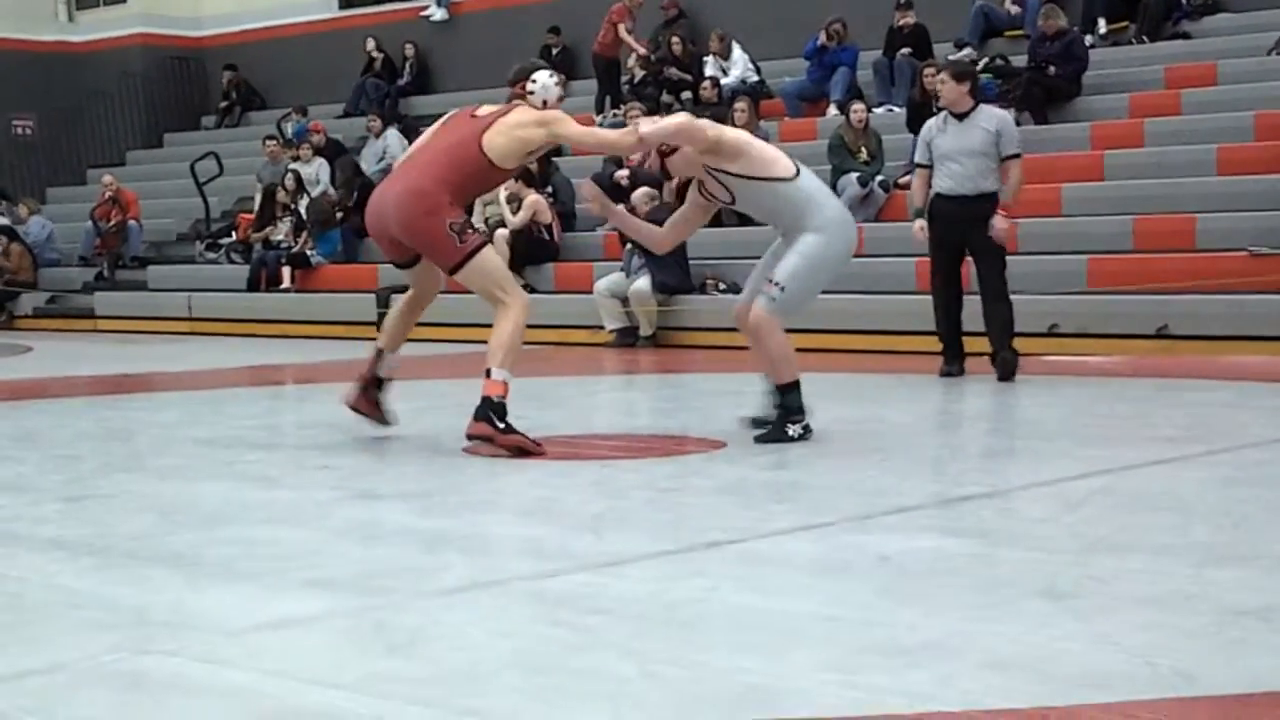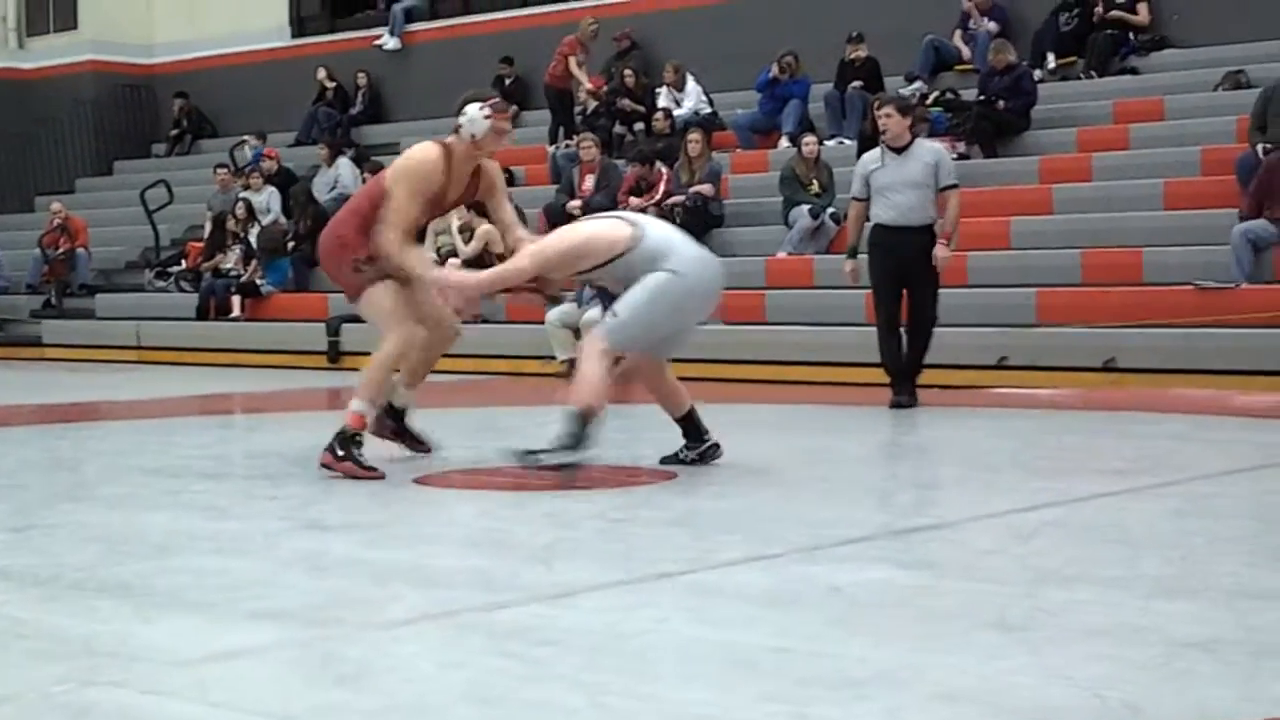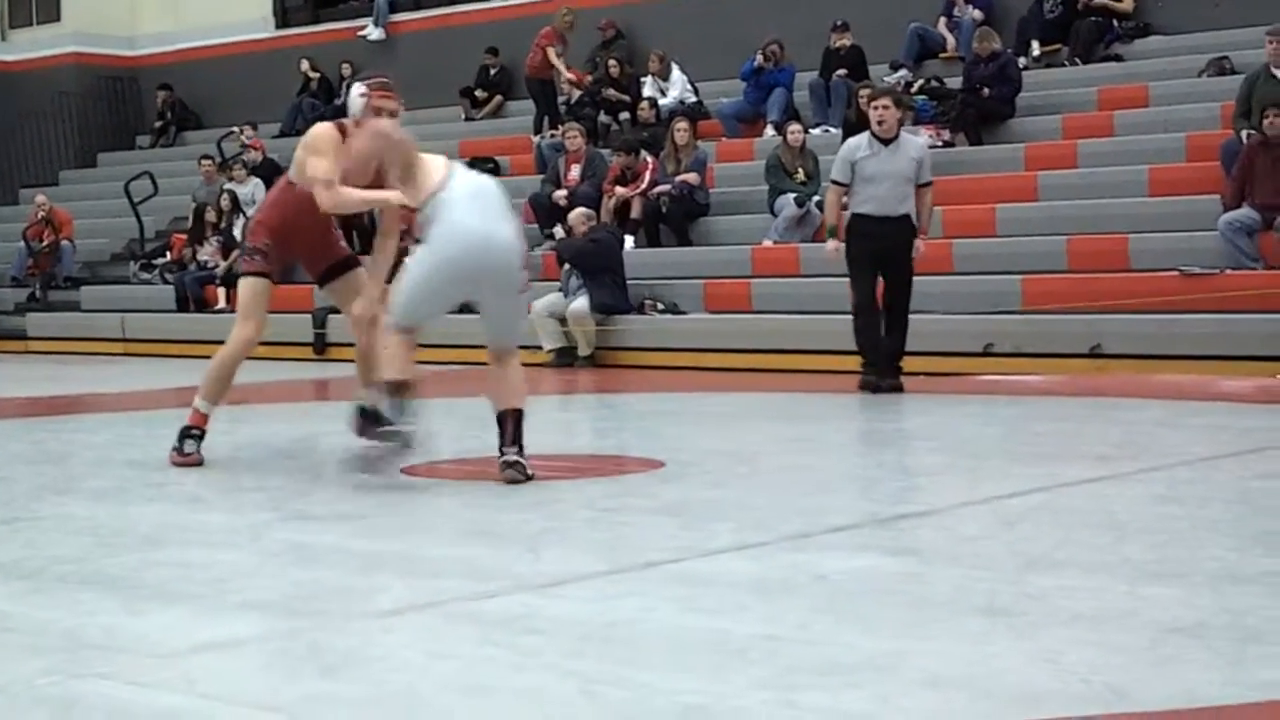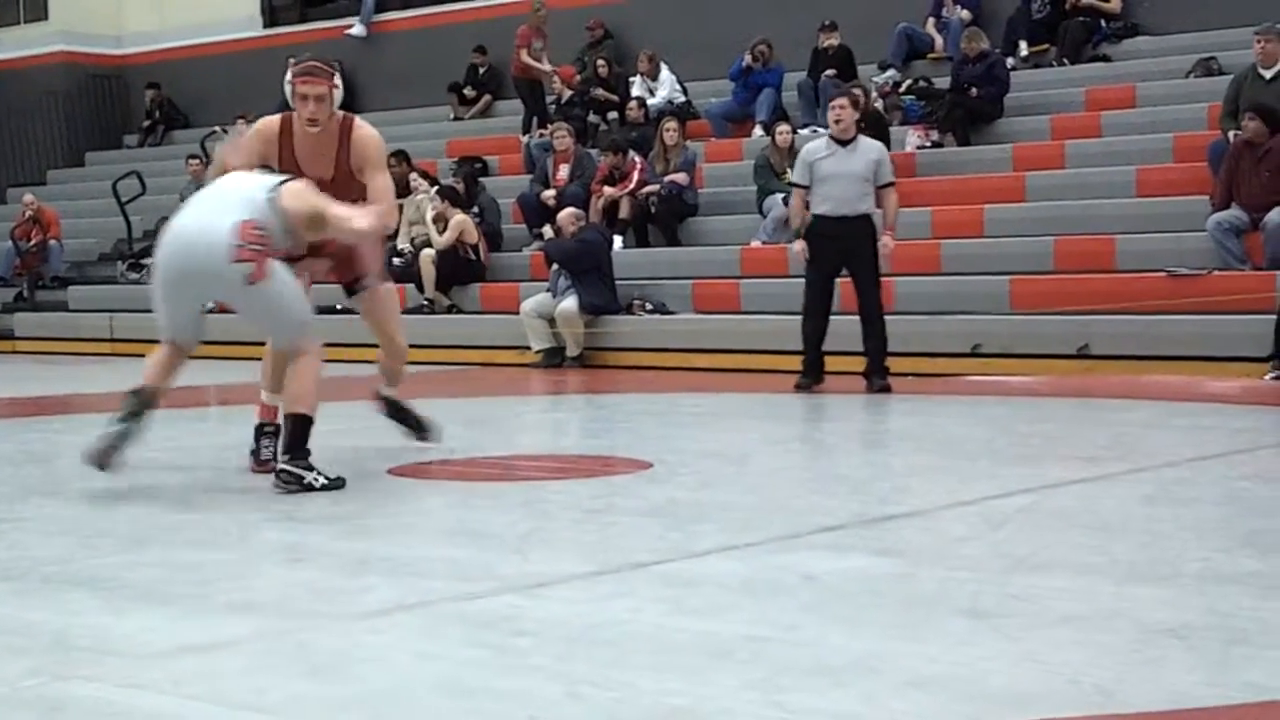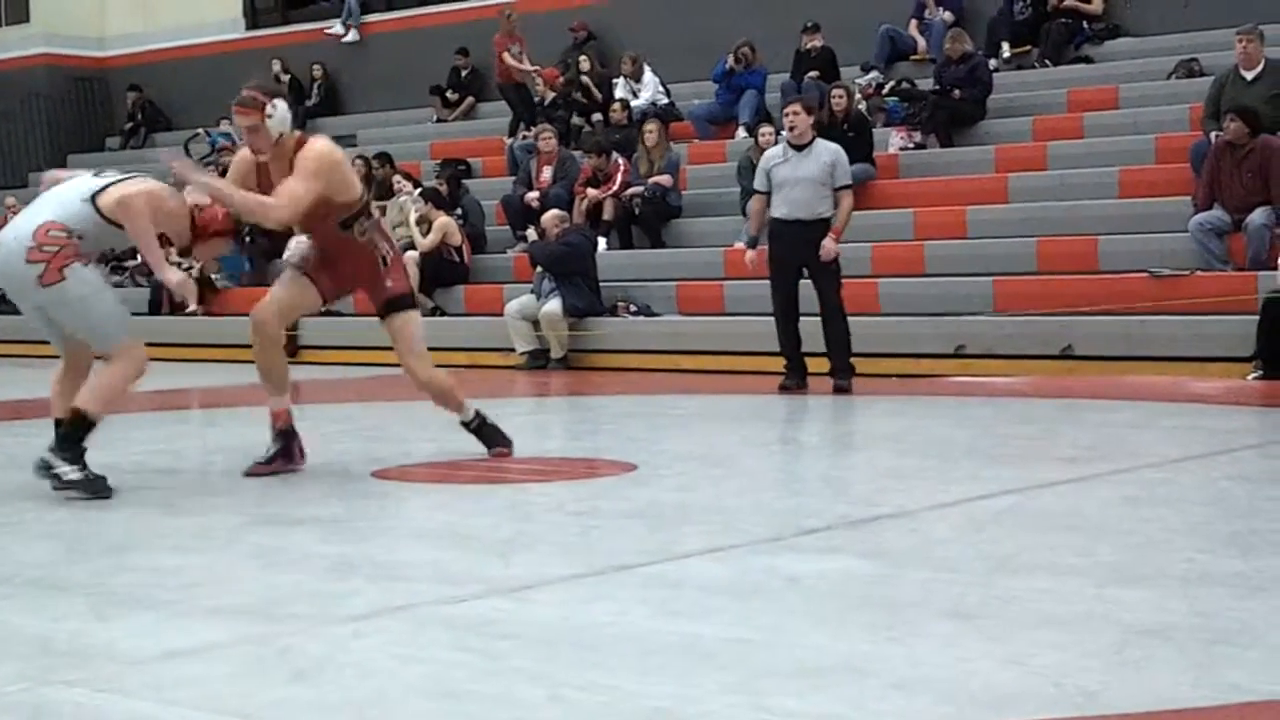
dt=0.5s
person 1, frame 1
left shoulder: (470, 114)
right shoulder: (541, 122)
left elbow: (408, 161)
right elbow: (619, 142)
left hip: (382, 204)
right hip: (426, 208)
left knee: (424, 289)
right knee: (513, 301)
left ankle: (370, 386)
right ankle: (490, 414)
person 1, frame 2
left shoulder: (486, 172)
right shoulder: (428, 161)
left elbow: (514, 232)
right elbow: (390, 240)
right wrist: (433, 288)
left hip: (380, 246)
right hip: (347, 241)
left knee: (446, 329)
right knee: (404, 334)
left ankle: (390, 411)
right ankle: (344, 444)
person 1, frame 3
left shoulder: (391, 153)
right shoulder: (323, 138)
left elbow: (399, 212)
right elbow: (328, 200)
right wrist: (386, 196)
left hip: (319, 235)
right hip: (272, 231)
left knee: (371, 320)
right knee: (245, 337)
left ankle: (368, 411)
right ankle: (193, 429)
person 1, frame 4
left shoulder: (363, 138)
right shoulder: (268, 132)
left elbow: (388, 216)
right elbow: (218, 181)
left hip: (350, 239)
left knee: (393, 341)
left ankle: (392, 398)
right ankle: (266, 429)
person 1, frame 5
left shoulder: (318, 155)
right shoulder: (248, 162)
left elbow: (276, 215)
left wrist: (204, 182)
left hip: (373, 255)
right hip: (327, 256)
left knee: (422, 375)
right knee: (264, 321)
left ankle: (475, 421)
right ankle: (285, 440)
person 2, frame 1
left shoulder: (714, 141)
right shoulder: (704, 190)
left elbow: (680, 125)
right elbow: (662, 241)
left wrist: (644, 129)
right wrist: (611, 211)
left hip: (827, 230)
right hip: (800, 233)
left knee: (761, 320)
right knee: (745, 313)
left ankle: (795, 418)
right ankle: (784, 405)
person 2, frame 2
left shoulder: (554, 250)
right shoulder: (587, 241)
left elbow: (482, 283)
left wrist: (439, 276)
left hip: (682, 273)
right hip: (703, 271)
left knee: (596, 349)
right knee: (647, 365)
left ankle: (570, 446)
right ankle: (700, 442)
person 2, frame 3
left shoulder: (425, 169)
right shoulder: (488, 186)
left hip: (452, 247)
right hip: (506, 255)
left knee: (397, 329)
right knee: (504, 357)
left ankle: (399, 421)
right ankle: (512, 452)
person 2, frame 4
left shoulder: (243, 180)
right shoulder: (316, 206)
right elbow: (364, 228)
left hip: (176, 246)
right hip: (236, 251)
left knee: (176, 346)
right knee: (304, 351)
left ankle: (127, 422)
right ankle: (294, 463)
person 2, frame 5
left shoulder: (151, 188)
right shoulder: (172, 206)
left elbow: (50, 178)
right elbow: (129, 200)
right wrist: (163, 269)
right hip: (45, 255)
left knee: (76, 355)
right knee: (129, 358)
left ankle: (65, 460)
right ankle: (60, 455)
person 3, frame 1
left shoulder: (998, 119)
right shoulder: (931, 128)
left elbow: (1013, 170)
right elbow: (921, 176)
left wrist: (1003, 213)
right wrist: (918, 215)
left hip: (983, 209)
right hip: (943, 211)
left knee: (994, 284)
right knee: (944, 288)
left ankle: (1004, 354)
right ankle: (952, 356)
person 3, frame 2
left shoulder: (935, 153)
right shoulder: (868, 161)
left elbow: (952, 199)
right elbow: (857, 210)
left wrist: (944, 241)
right wrist: (851, 253)
left hip: (922, 240)
right hip: (884, 241)
left knee: (923, 317)
right knee: (887, 318)
left ankle: (909, 379)
right ankle: (900, 386)
person 3, frame 3
left shoulder: (918, 148)
right shoulder: (852, 148)
left elbow: (924, 194)
right elbow: (834, 194)
left wrist: (921, 234)
right wrist: (832, 234)
left hip: (900, 230)
right hip: (862, 229)
left knee: (898, 303)
right knee: (864, 301)
left ankle: (890, 369)
right ankle: (872, 369)
person 3, frame 4
left shoulder: (875, 150)
right shoulder: (811, 152)
left elbow: (888, 194)
right elbow: (798, 197)
left wrist: (888, 232)
right wrist: (798, 235)
left hip: (860, 230)
right hip: (822, 231)
left knee: (870, 303)
right knee: (815, 305)
left ankle: (877, 371)
right ankle: (812, 369)
person 3, frame 5
left shoulder: (833, 153)
right shoulder: (770, 157)
left elbow: (846, 199)
right elbow: (759, 203)
left wrist: (834, 236)
right wrist: (751, 243)
left hip: (819, 233)
right hip: (782, 235)
left knee: (832, 303)
right knee: (784, 307)
left ankle: (842, 371)
right ankle: (794, 371)
